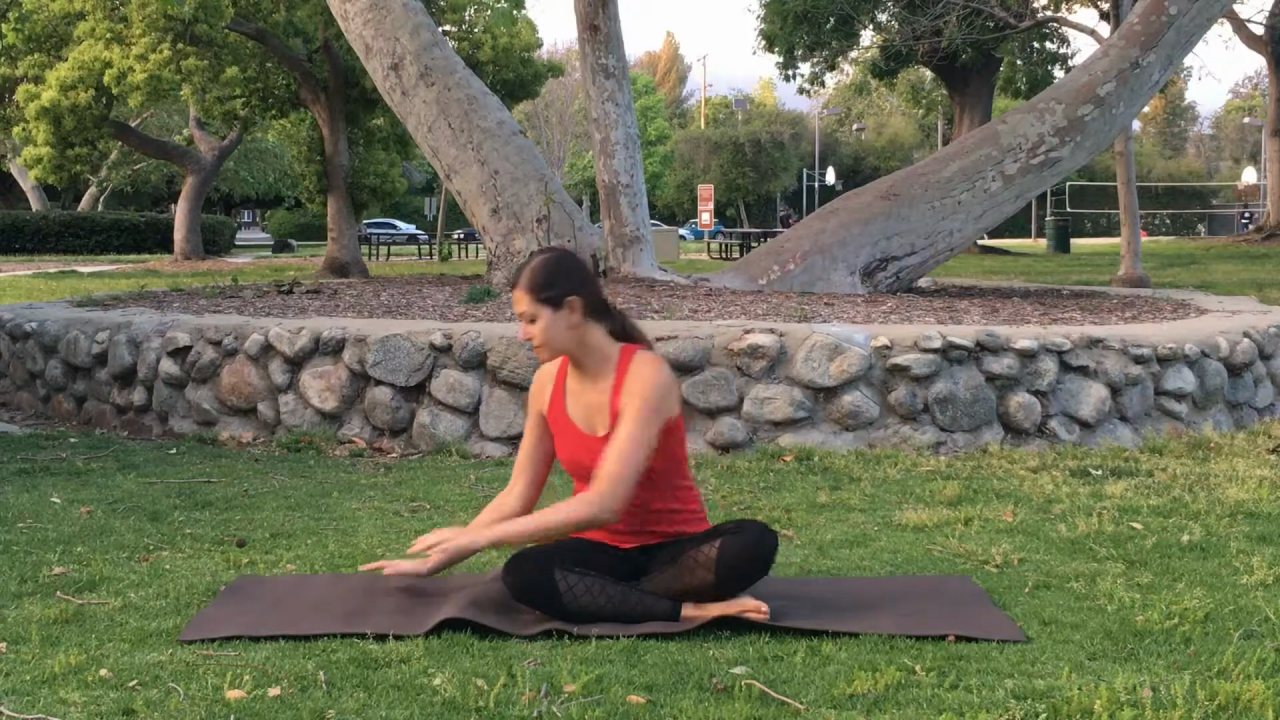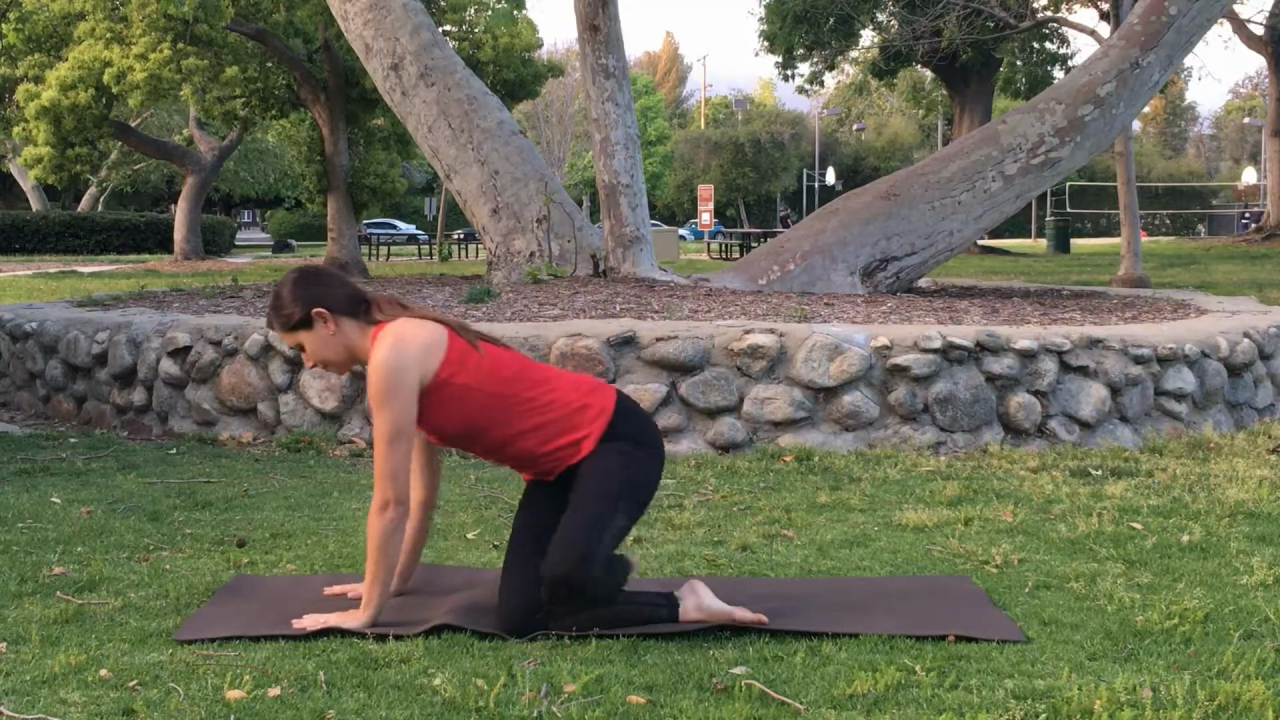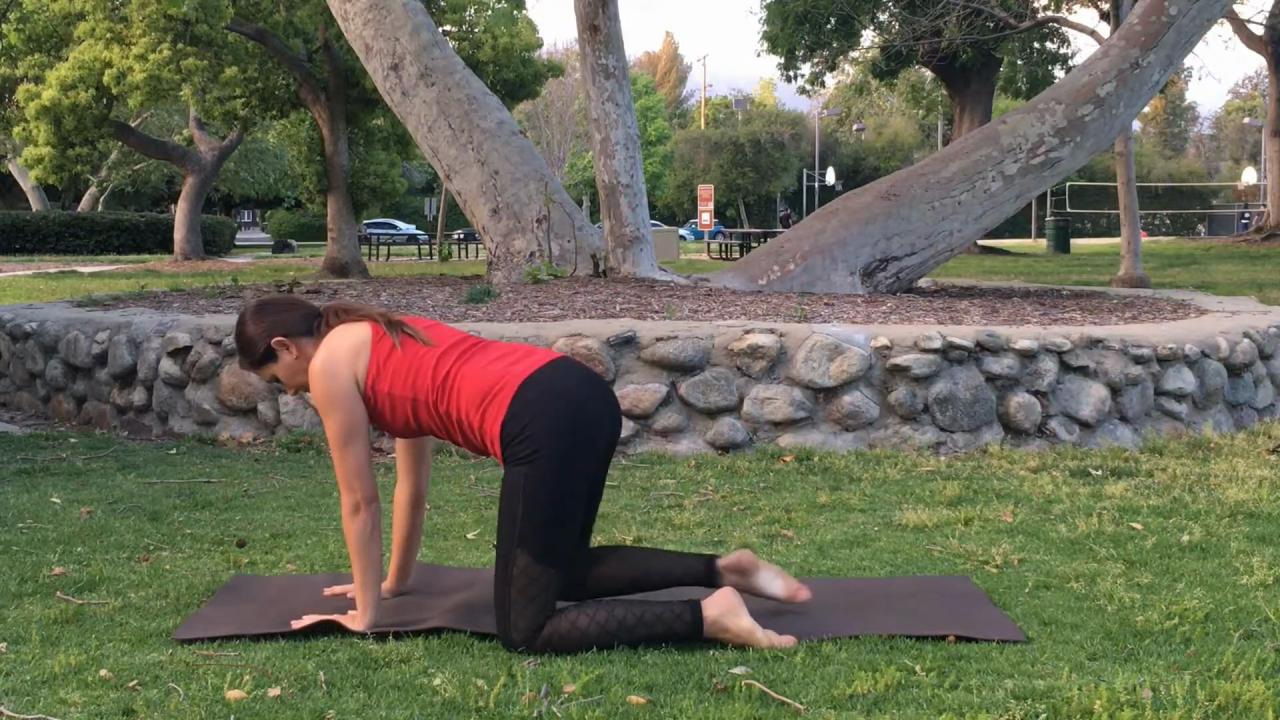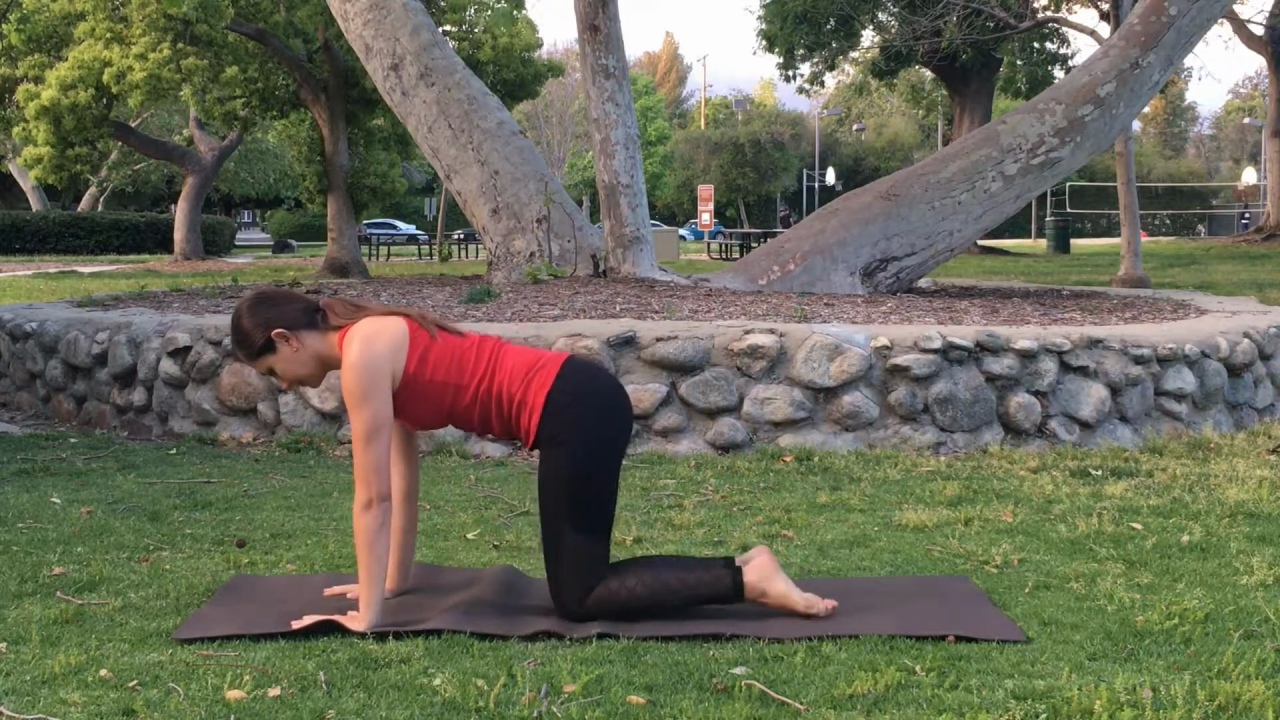
dt=1s
person 1, frame 1
left shoulder: (647, 376)
right shoulder: (547, 382)
left elbow: (603, 504)
right elbow: (518, 495)
left wrist: (484, 534)
right wrist: (435, 560)
left hip: (673, 546)
right hip: (597, 549)
left knee: (753, 544)
right knee: (522, 573)
left ankle: (598, 600)
right ankle: (688, 609)
person 1, frame 2
left shoulder: (392, 353)
right shoulder: (403, 344)
left elbow: (392, 502)
right elbow: (422, 488)
left wrist: (366, 612)
right wrist: (394, 579)
left hip: (615, 439)
right hip: (558, 464)
left knee: (568, 572)
right knee: (518, 619)
left ankle: (636, 584)
right ankle: (682, 607)
person 1, frame 3
left shoulder: (330, 364)
right shoulder: (388, 344)
left elbow: (359, 503)
right elbow: (412, 483)
left wrist: (365, 612)
right wrist: (393, 581)
left hip: (545, 423)
right hip: (582, 393)
left knee: (524, 631)
right knee: (565, 572)
left ankle: (707, 615)
right ankle: (723, 571)
person 1, frame 4
left shoulder: (362, 354)
right shoulder: (383, 347)
left elbow: (374, 495)
right elbow: (403, 480)
left wrist: (367, 614)
right wrist: (392, 580)
left hip: (575, 411)
right hip: (585, 398)
left knee: (578, 600)
right knee: (583, 579)
left ankle: (748, 581)
right ankle: (742, 565)
